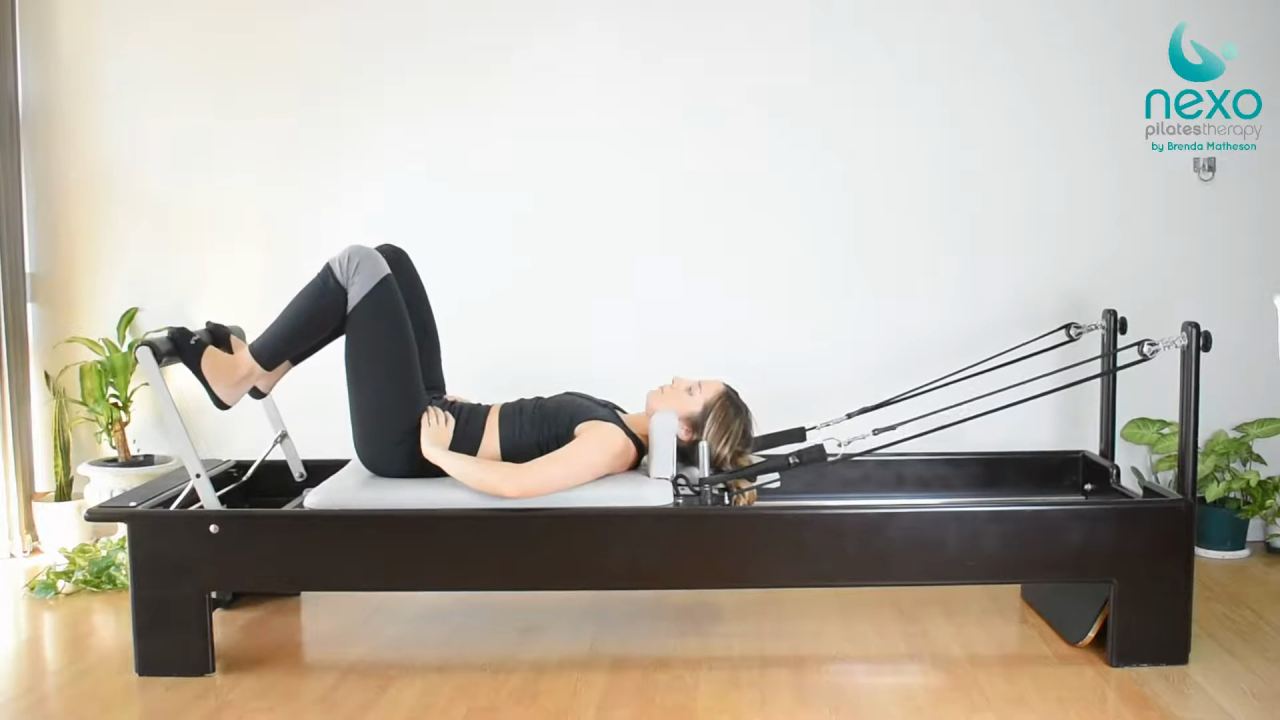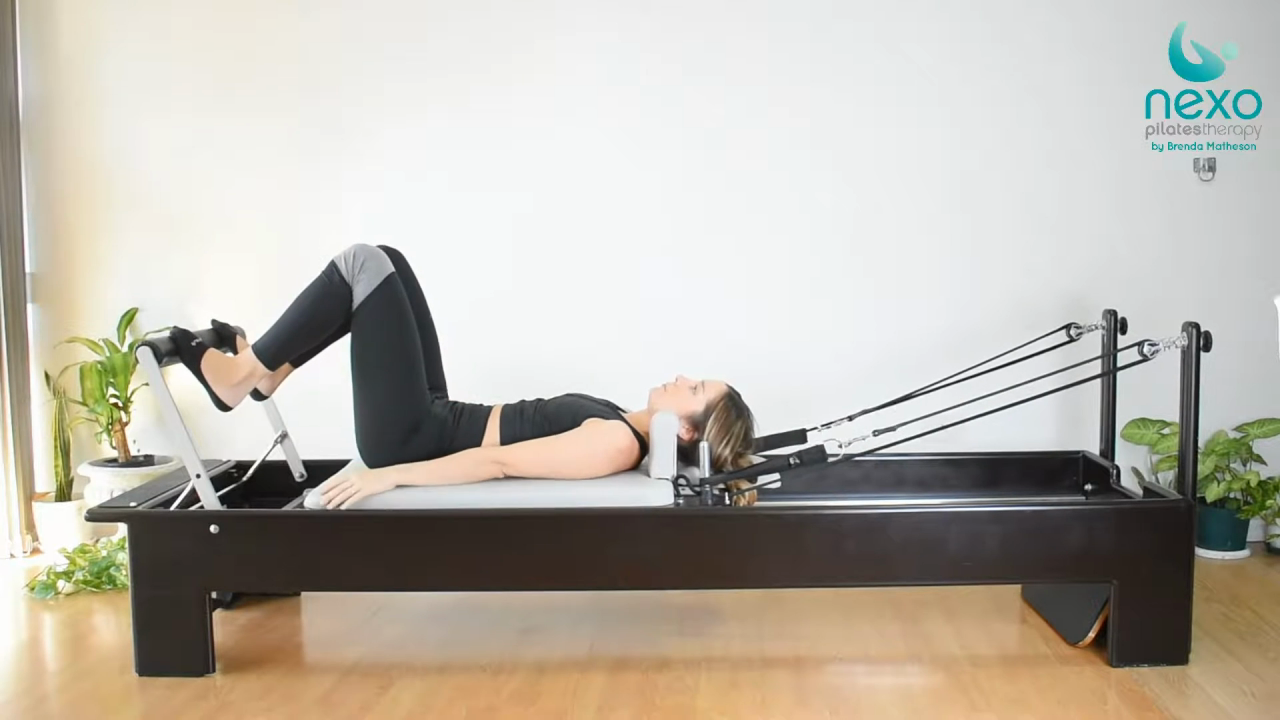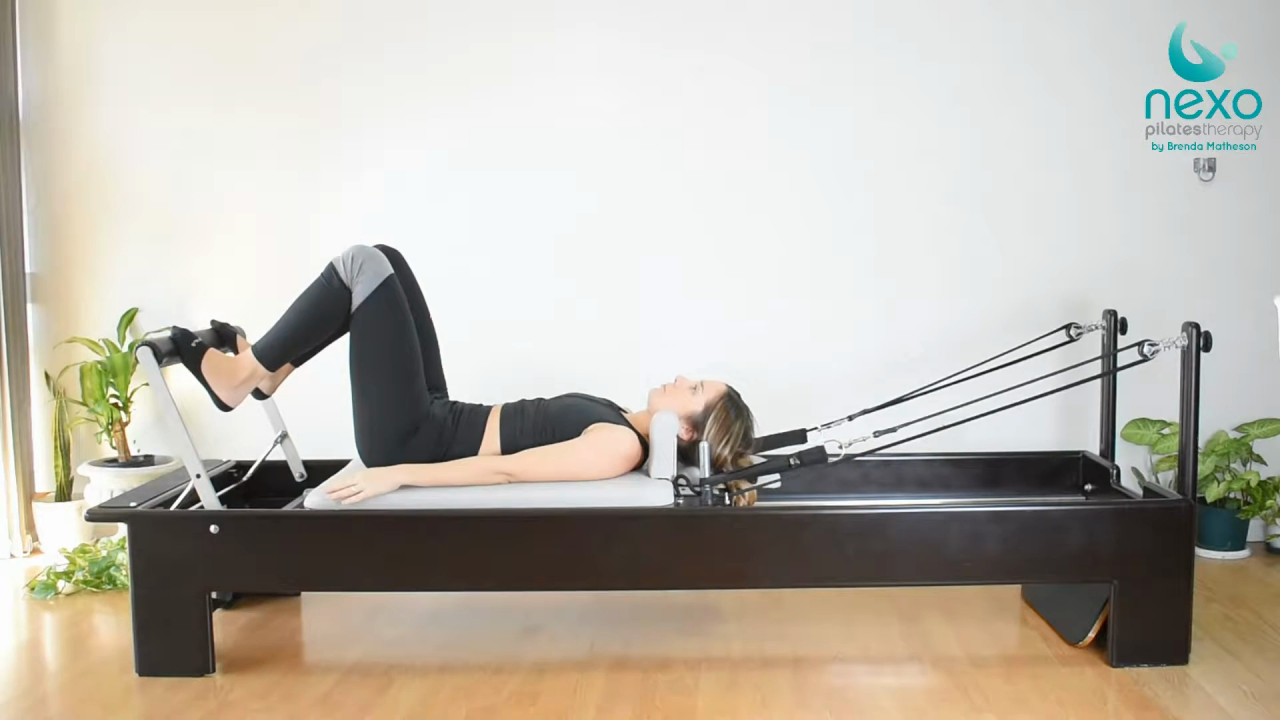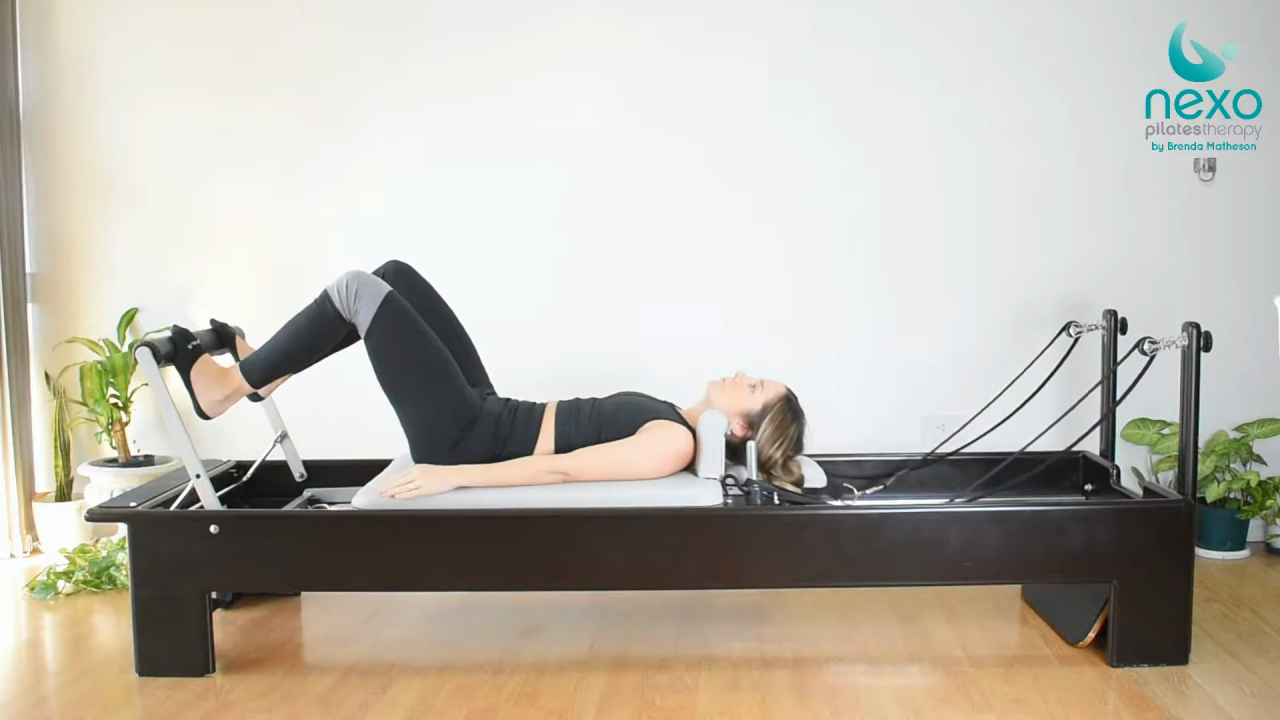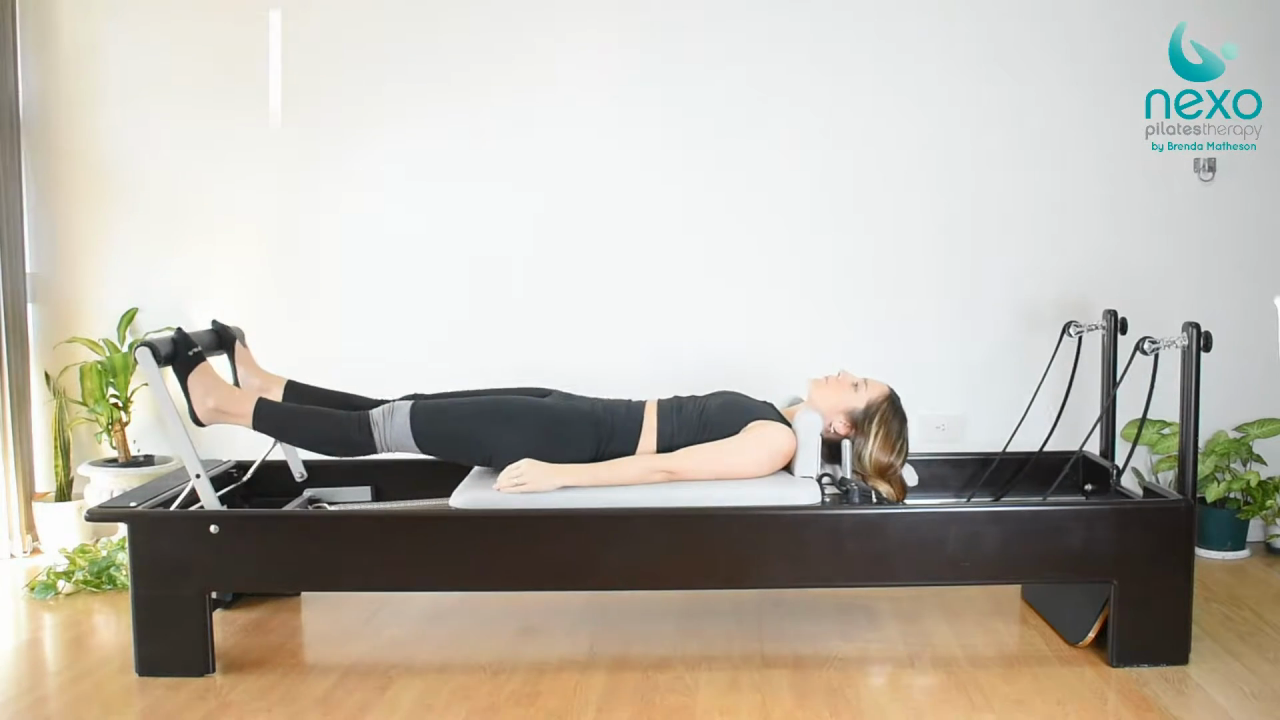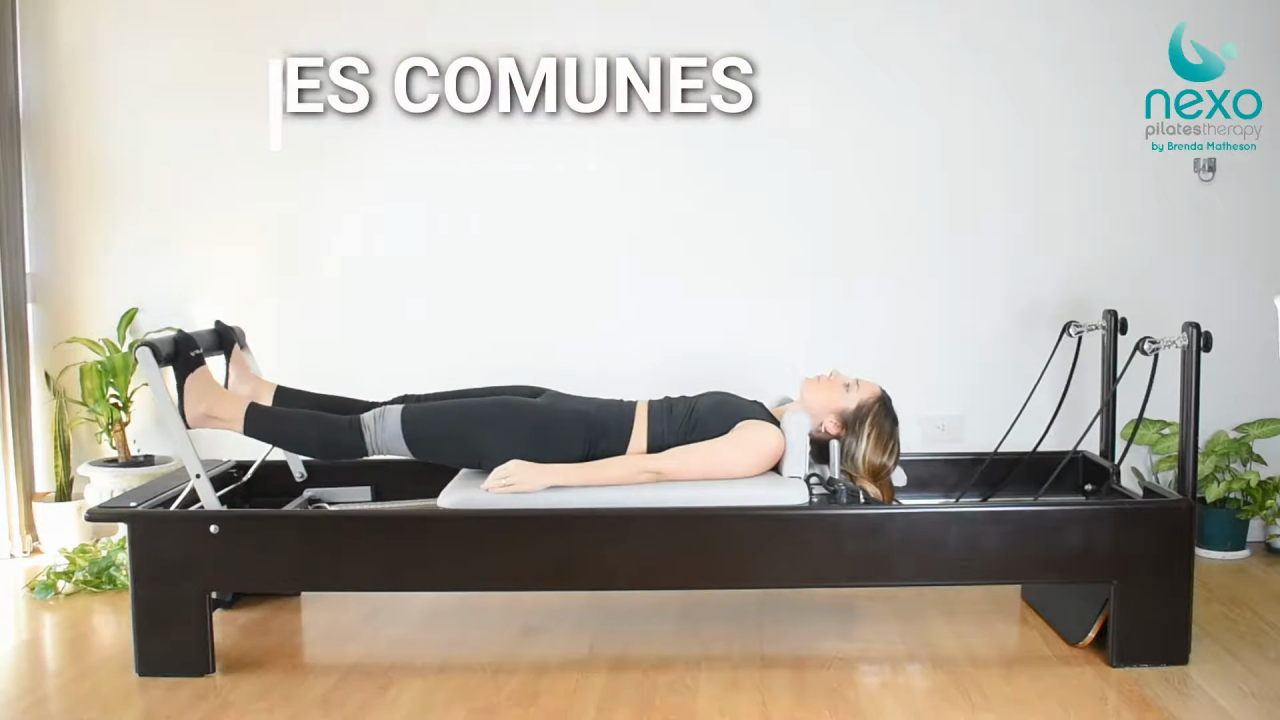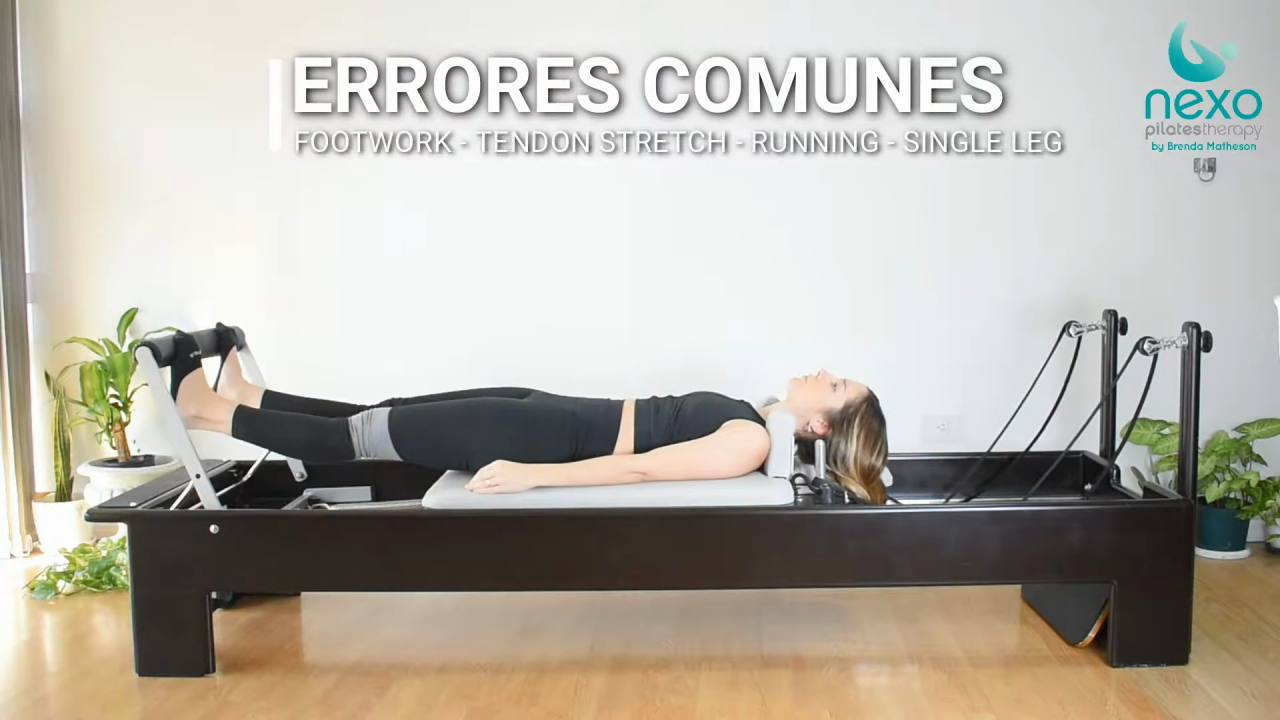
dt=0.7s
person 1, frame 1
left shoulder: (615, 447)
right shoulder: (618, 424)
left elbow: (515, 483)
left wrist: (438, 455)
left hip: (404, 442)
right hip: (439, 417)
left knee: (357, 268)
right knee: (387, 261)
left ankle: (240, 375)
right ankle: (264, 367)
person 1, frame 2
left shoulder: (615, 445)
right shoulder: (621, 424)
left elbow: (502, 462)
left wrist: (390, 476)
left hip: (410, 439)
right hip: (438, 419)
left knee: (362, 264)
right knee: (383, 262)
left ankle: (242, 373)
right ankle: (268, 368)
person 1, frame 3
left shoulder: (620, 449)
right shoulder: (622, 423)
left elbow: (506, 471)
left wrist: (396, 475)
left hip: (409, 441)
right hip: (438, 420)
left knee: (362, 265)
right knee: (381, 260)
left ankle: (241, 375)
right ankle: (265, 368)
person 1, frame 4
left shoulder: (674, 445)
right shoulder: (673, 421)
left elbow: (563, 470)
left wrist: (454, 476)
left hip: (470, 439)
right hip: (490, 414)
left knee: (357, 290)
right knee: (393, 277)
left ankle: (228, 384)
right ankle: (263, 371)
person 1, frame 5
left shoulder: (776, 445)
right shoulder: (772, 417)
left elbow: (667, 468)
left wrist: (562, 475)
left hip: (574, 439)
right hip: (578, 415)
left knee: (386, 426)
right knee: (396, 412)
left ankle: (224, 403)
right ankle: (258, 385)
person 1, frame 6
left shoulder: (765, 445)
right shoulder: (762, 417)
left elbow: (655, 468)
left wrist: (548, 474)
left hip: (565, 439)
right hip: (566, 415)
left knee: (370, 434)
right knee: (384, 417)
left ankle: (219, 407)
right ankle: (252, 389)
person 1, frame 7
left shoulder: (752, 444)
right shoulder: (751, 416)
left elbow: (643, 468)
left wrist: (534, 474)
left hip: (553, 439)
right hip: (555, 413)
left knee: (357, 437)
right knee: (375, 417)
left ankle: (209, 409)
right ankle: (241, 395)
